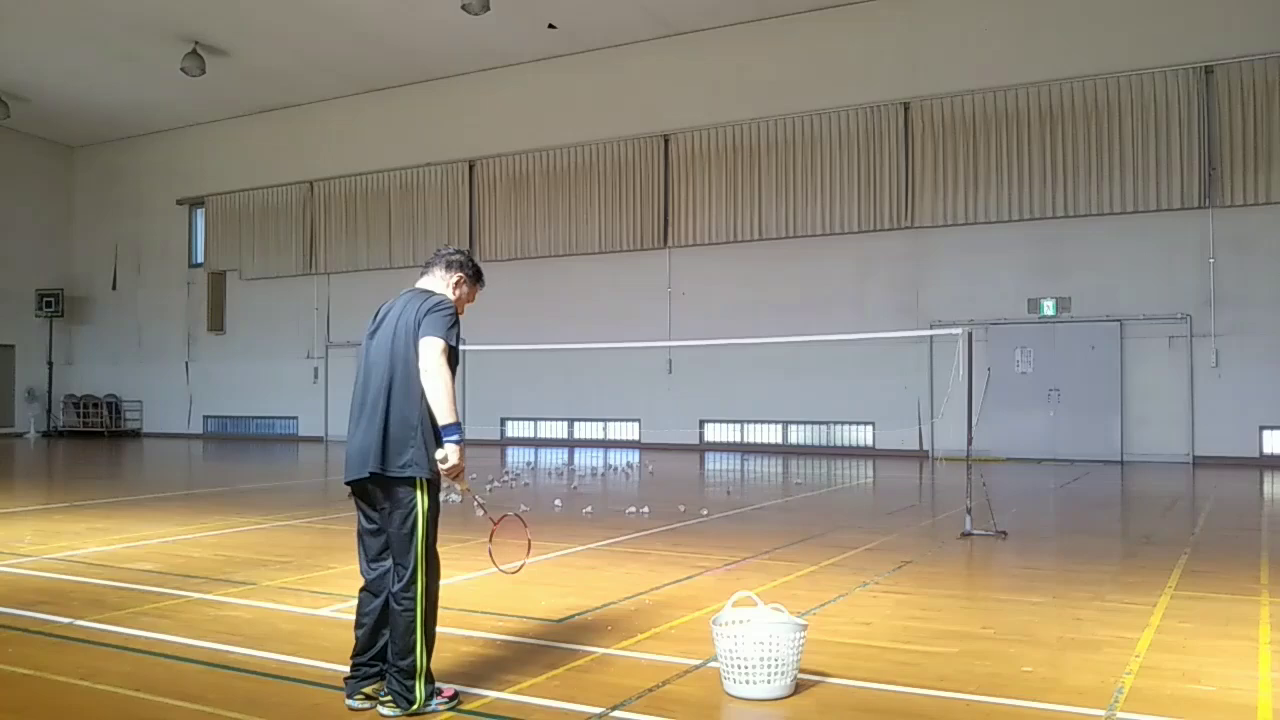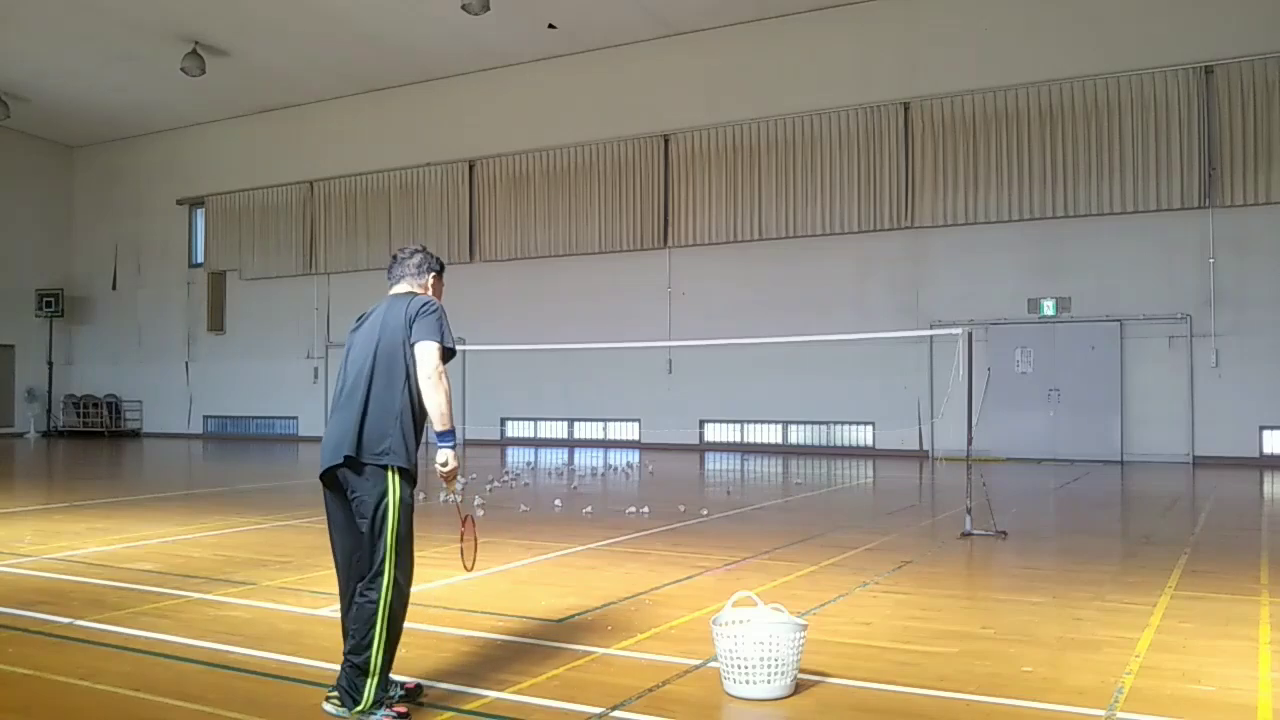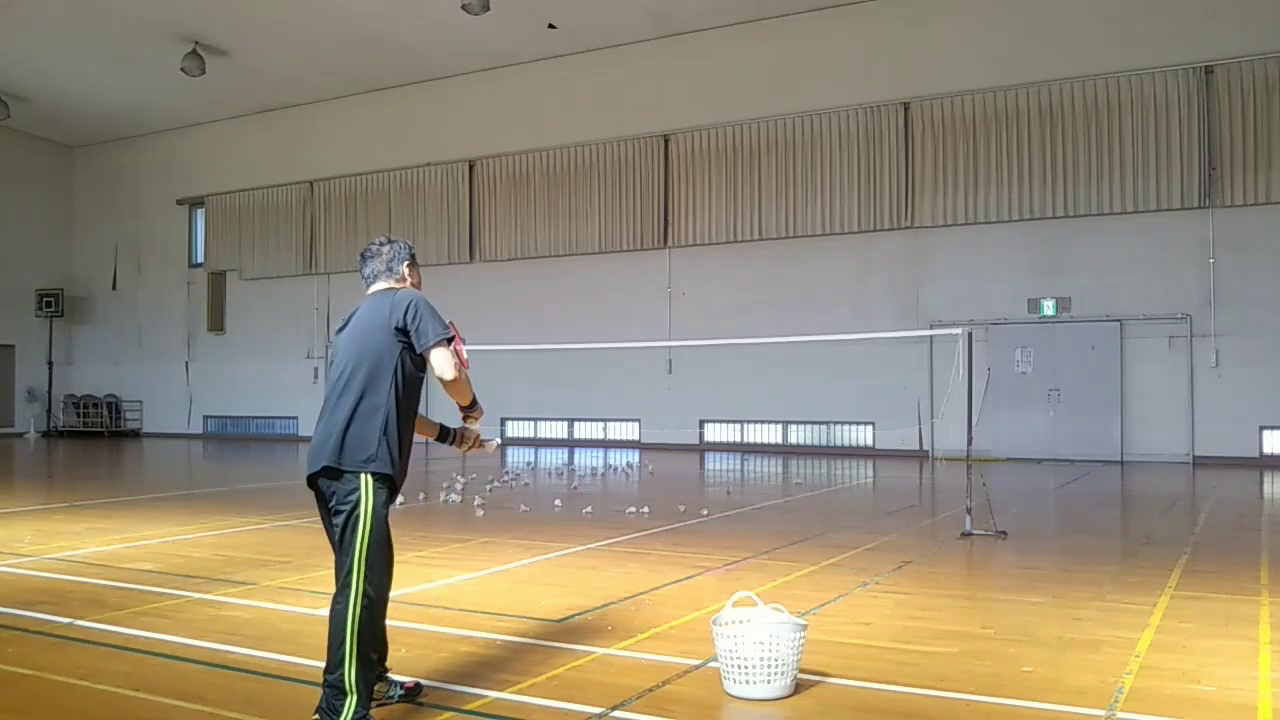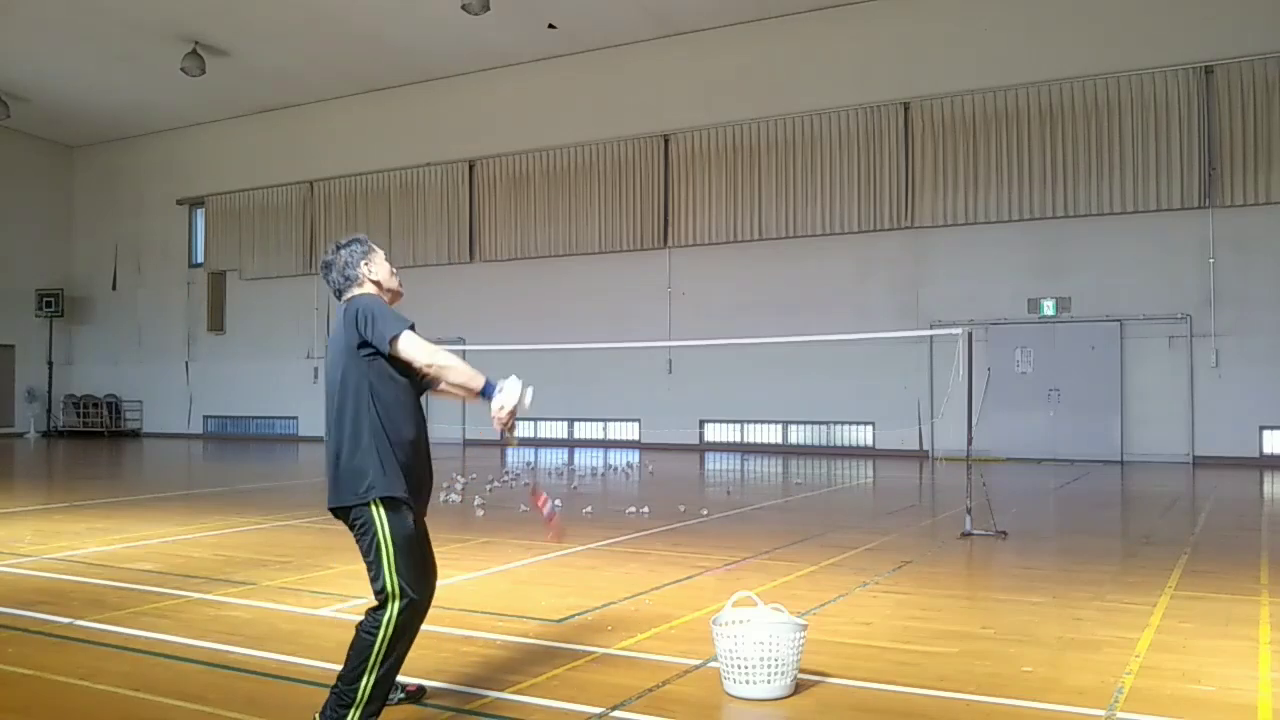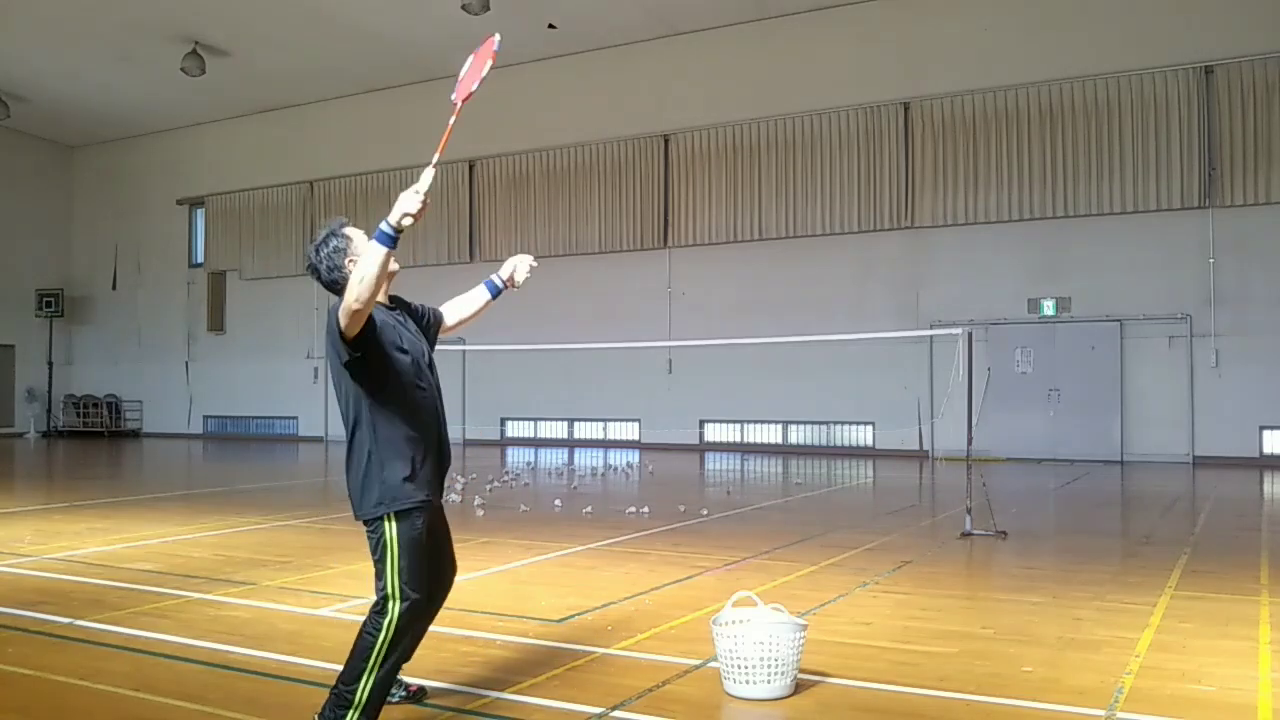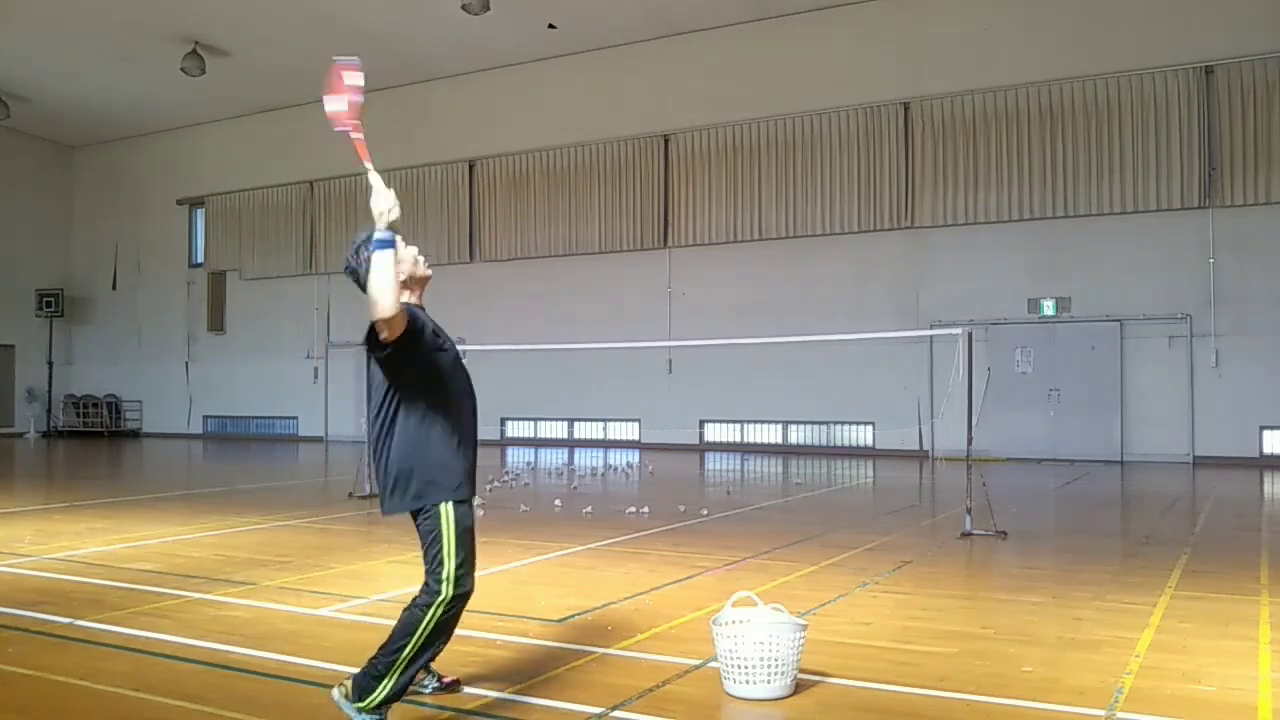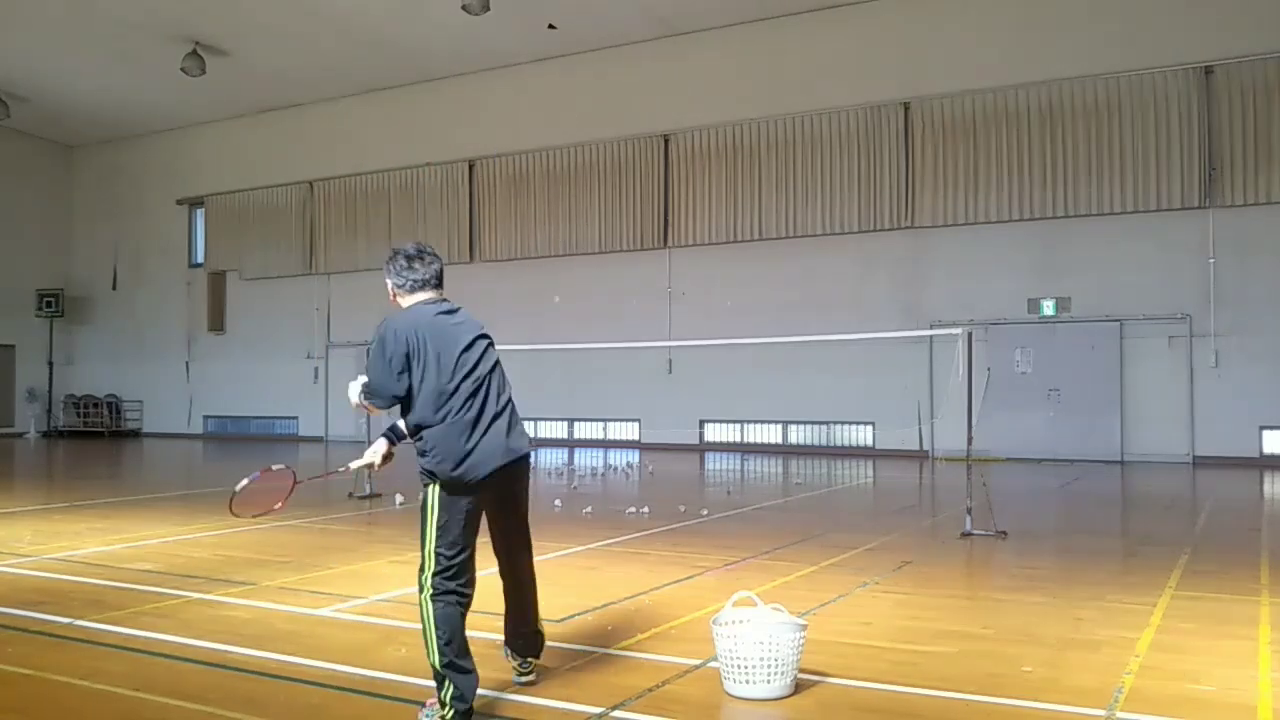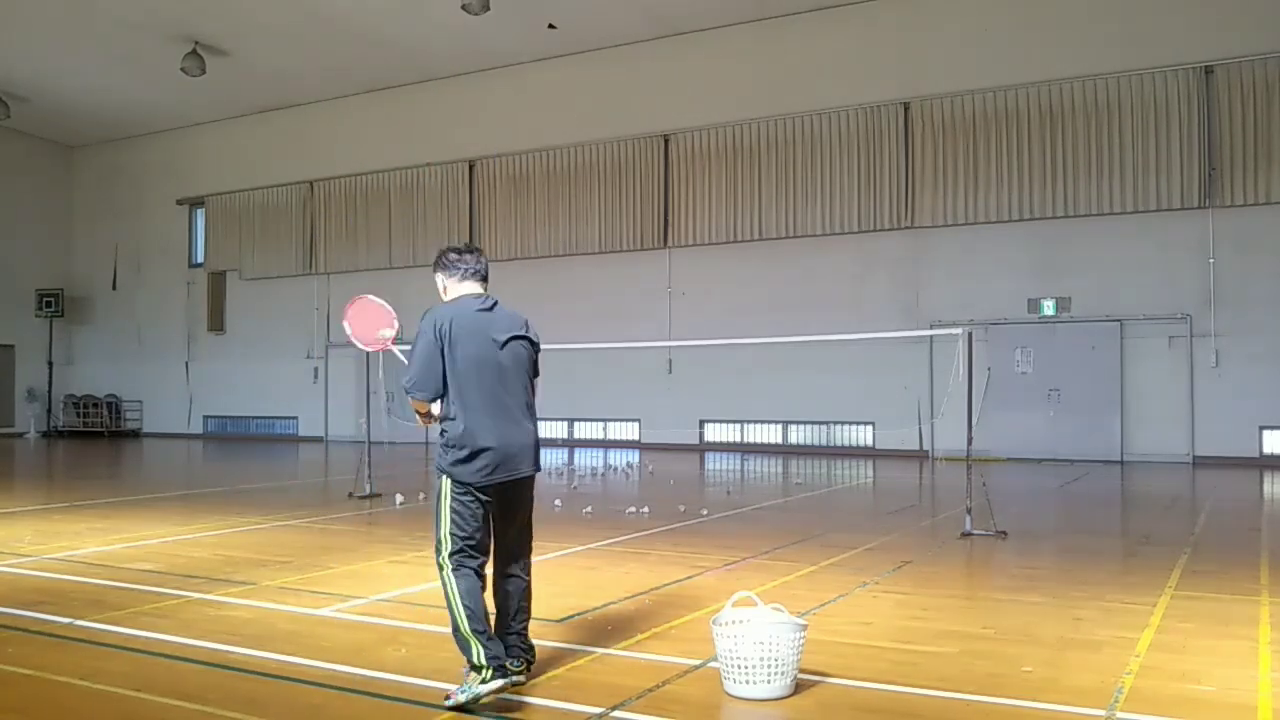
dt=0.5s
person 1, frame 1
left shoulder: (387, 311)
right shoulder: (437, 306)
right elbow: (432, 364)
right wrist: (452, 435)
left hip: (365, 458)
right hip: (403, 460)
left knee: (380, 571)
right knee: (414, 575)
left ankle: (366, 680)
person 1, frame 2
left shoulder: (367, 319)
right shoulder: (425, 308)
right elbow: (429, 370)
right wrist: (446, 441)
left hip: (338, 454)
right hip: (379, 456)
left knee: (357, 574)
right knee: (386, 575)
left ankle: (362, 682)
person 1, frame 3
left shoulder: (355, 321)
right shoulder: (409, 302)
right elbow: (448, 371)
left wrist: (449, 433)
right wrist: (471, 406)
left hip: (336, 463)
right hip: (359, 465)
left knee: (373, 575)
right knee: (362, 583)
left ankle: (372, 679)
person 1, frame 4
left shoulder: (371, 323)
right shoulder: (364, 309)
left elbow: (429, 377)
right elbow: (426, 359)
left wrist: (486, 391)
right wrist: (492, 389)
left hip: (390, 484)
right hip: (372, 486)
left knee: (418, 583)
right knee: (399, 597)
person 1, frame 5
left shoulder: (401, 312)
right shoulder: (360, 321)
left elbow: (447, 317)
right elbow: (354, 306)
left wrist: (499, 280)
right wrist: (390, 230)
left hip: (423, 481)
right hip: (390, 487)
left knee: (437, 579)
right knee: (401, 600)
person 1, frame 6
left shoulder: (417, 321)
right shoulder: (400, 321)
right elbow: (384, 310)
right wrist: (383, 232)
left hip: (437, 470)
right hip: (429, 477)
left knee: (449, 577)
right knee: (449, 585)
left ankle: (414, 666)
person 1, frame 7
left shoulder: (398, 328)
right shoulder: (467, 322)
left elbow: (382, 401)
left wrist: (362, 394)
right wrist: (391, 438)
left hip: (454, 466)
right hip: (509, 453)
left knee: (444, 583)
right knee: (514, 557)
right ankle: (525, 653)
person 1, frame 8
left shoulder: (439, 319)
right shoulder: (519, 323)
left elbow: (421, 396)
left wrist: (432, 410)
left hip: (468, 460)
right hip: (520, 456)
left knee: (458, 561)
right knee: (514, 560)
left ankle: (484, 665)
right ankle: (514, 656)
